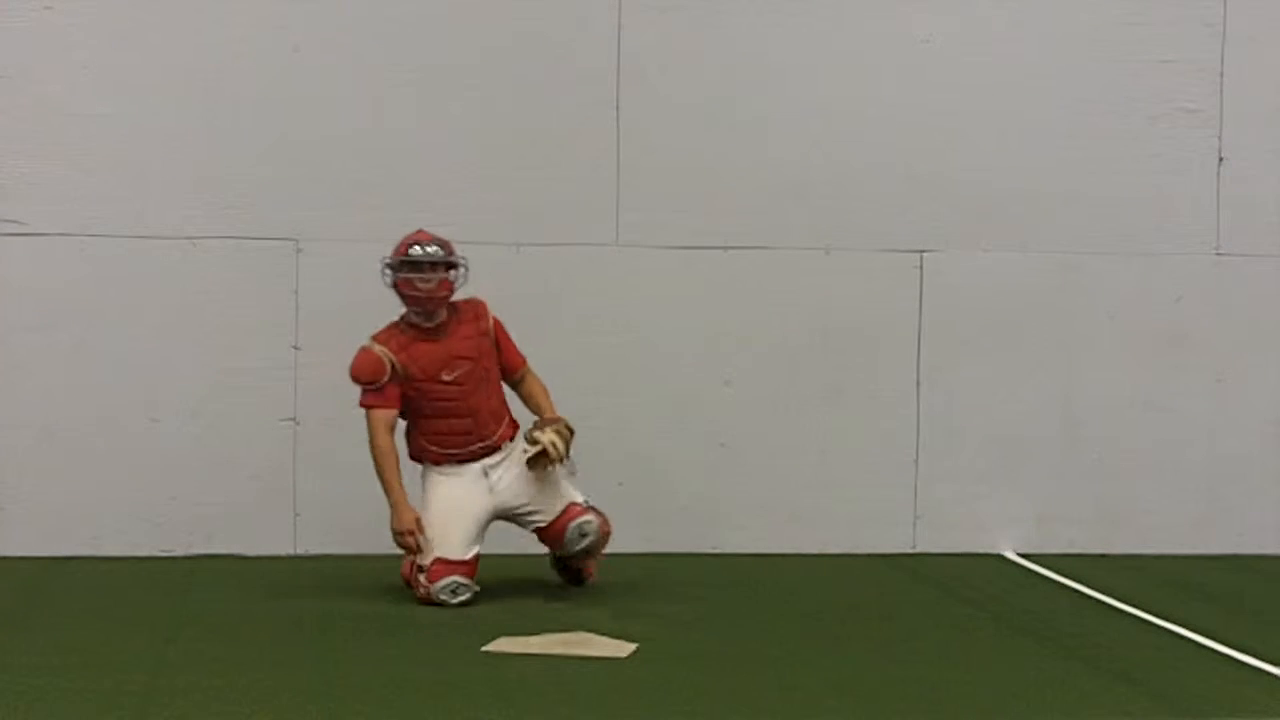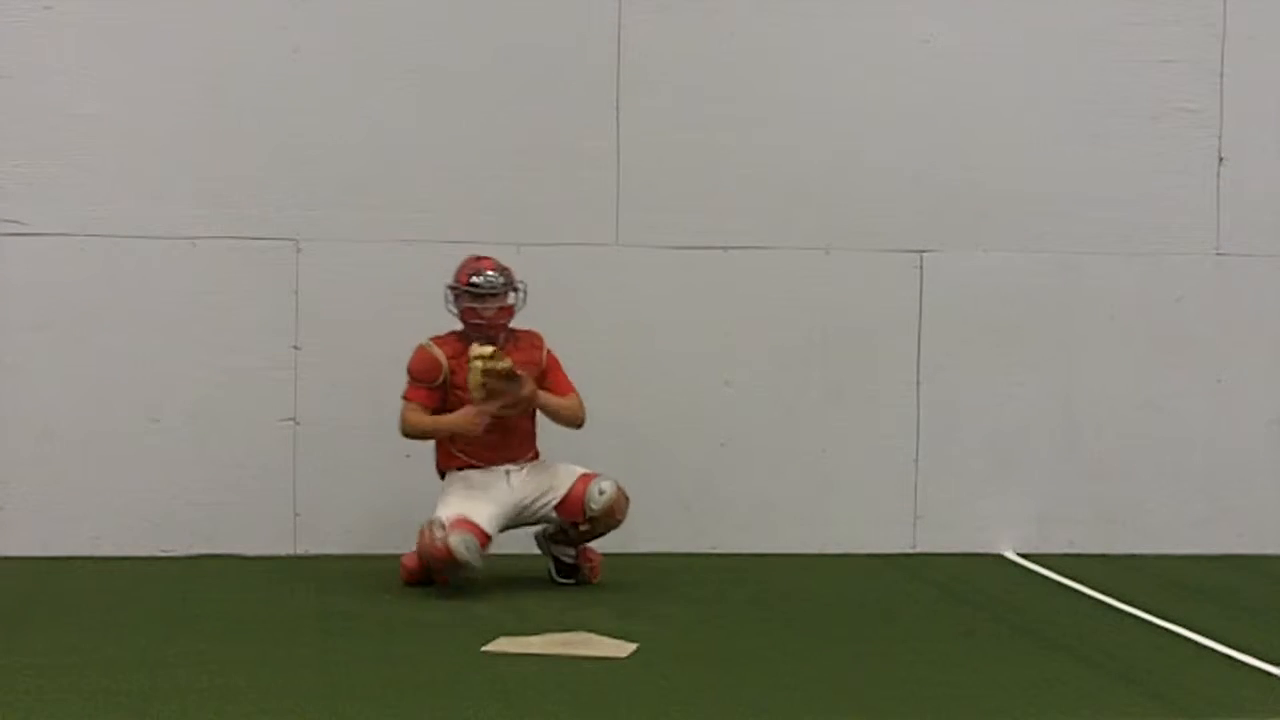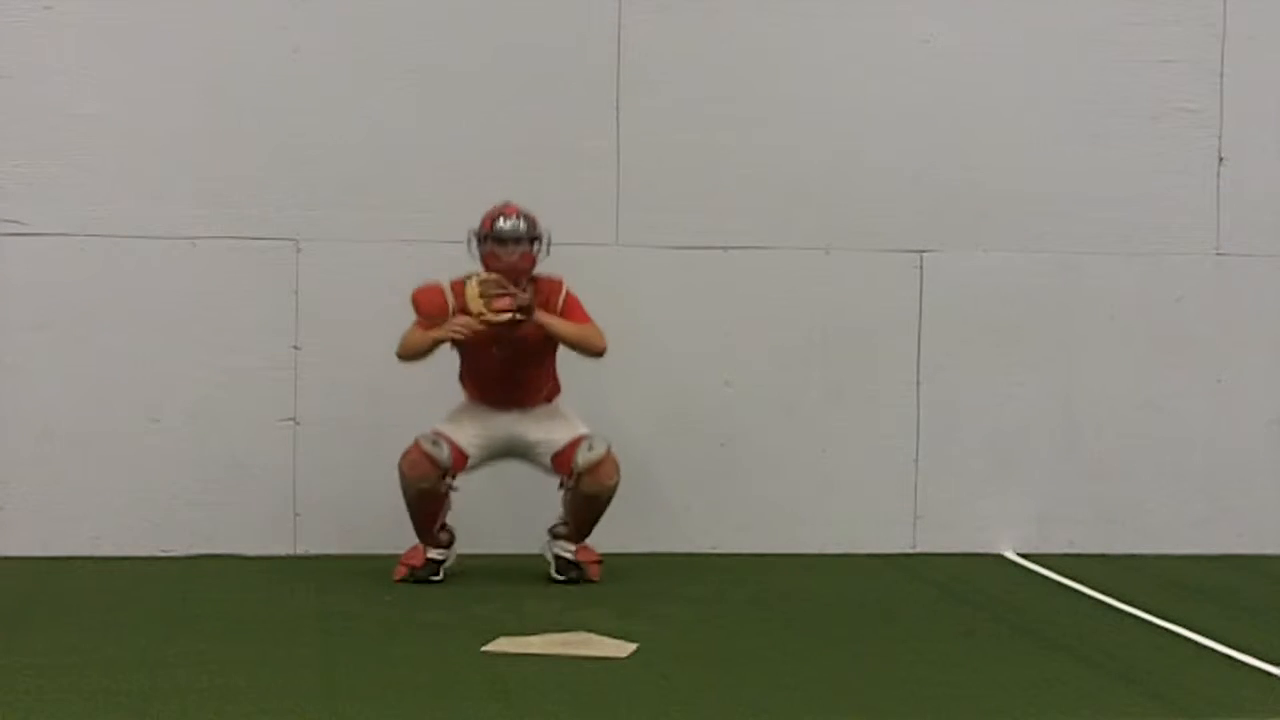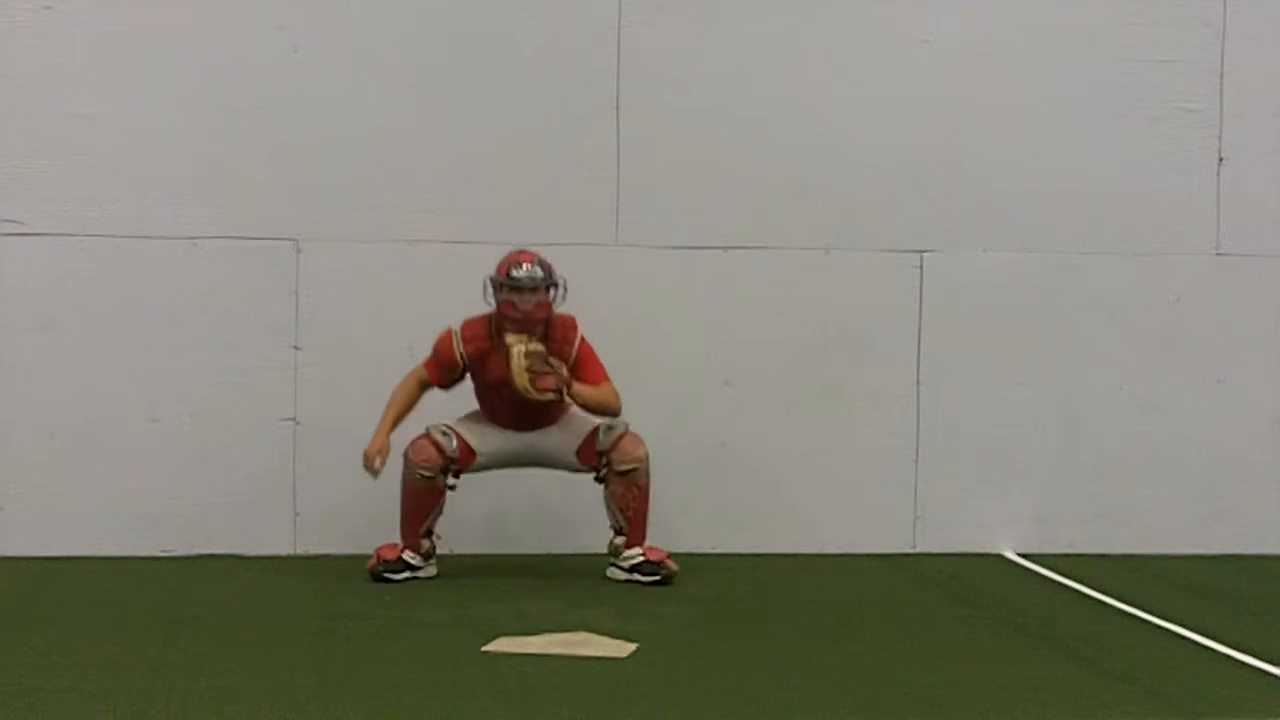
dt=0.4s
person 1, frame 1
left shoulder: (479, 319)
right shoulder: (386, 351)
left elbow: (523, 376)
right elbow: (381, 432)
left wrist: (551, 418)
right wrist: (398, 505)
left hip: (509, 460)
right hip: (449, 477)
left knee: (588, 534)
right knee: (444, 590)
left ankle: (563, 550)
right ankle: (419, 552)
person 1, frame 2
left shoulder: (533, 348)
right shoulder: (441, 354)
left elbow: (578, 416)
right elbow: (409, 423)
left wrist: (534, 394)
right wrist: (453, 422)
left hip: (528, 474)
right hip: (469, 481)
left knee: (611, 500)
right knee: (454, 552)
left ankle: (562, 544)
right ankle: (435, 553)
person 1, frame 3
left shoulder: (553, 295)
right shoulder: (459, 295)
left elbow: (598, 345)
right elbow: (405, 349)
left wrist: (539, 317)
right wrist: (441, 333)
left hip: (540, 415)
right hip: (480, 415)
left knee: (602, 469)
right knee: (417, 463)
left ankle: (565, 543)
right ankle: (436, 546)
person 1, frame 4
left shoulder: (567, 336)
right shoulder: (470, 338)
left elbow: (612, 405)
right elbow: (419, 380)
left wrist: (570, 389)
right wrist: (382, 434)
left hip: (556, 431)
right hip: (492, 432)
left knee: (629, 449)
right knee: (423, 453)
left ankle: (629, 553)
right ankle: (414, 552)
